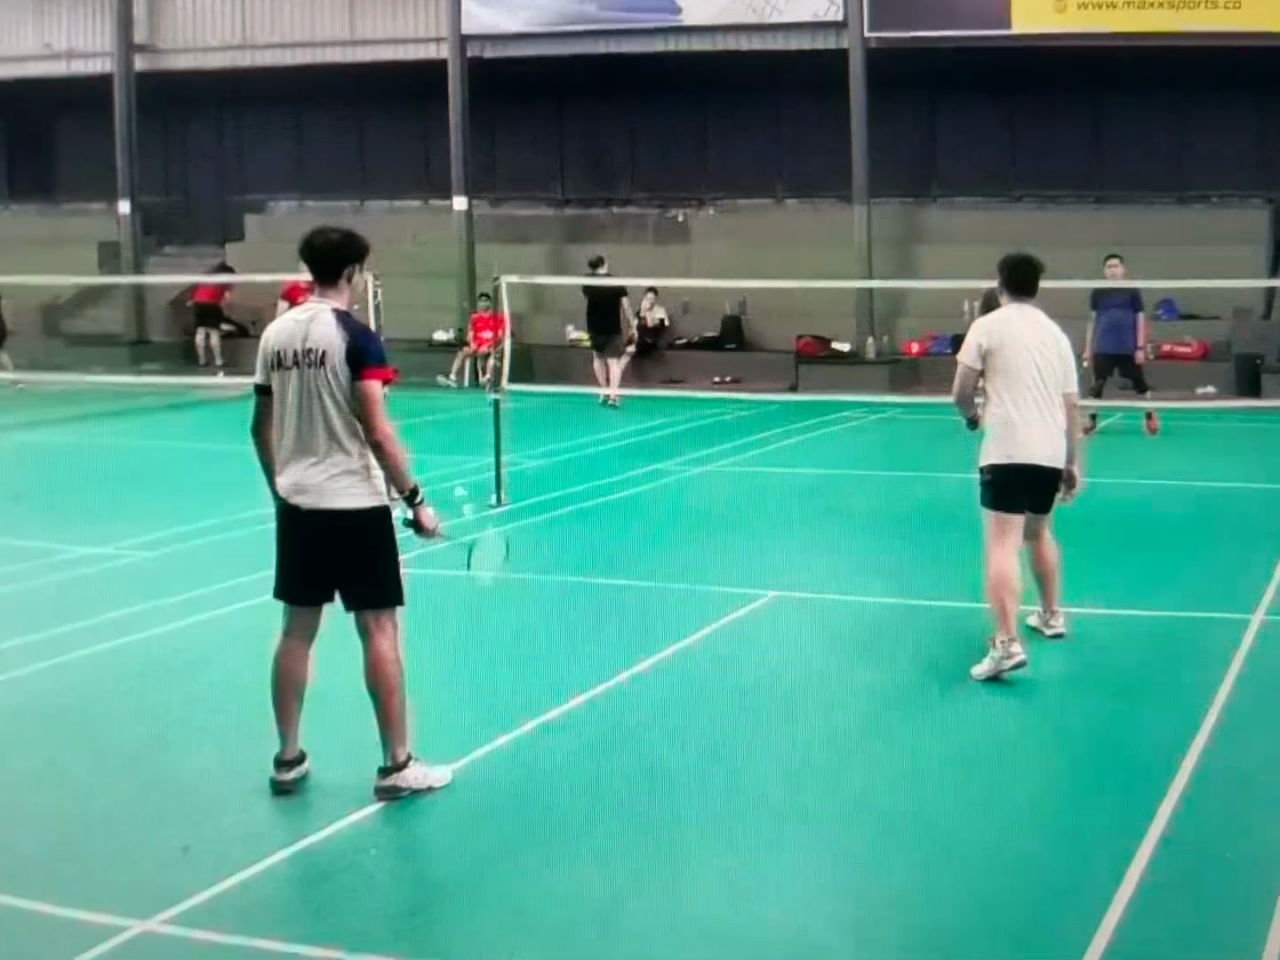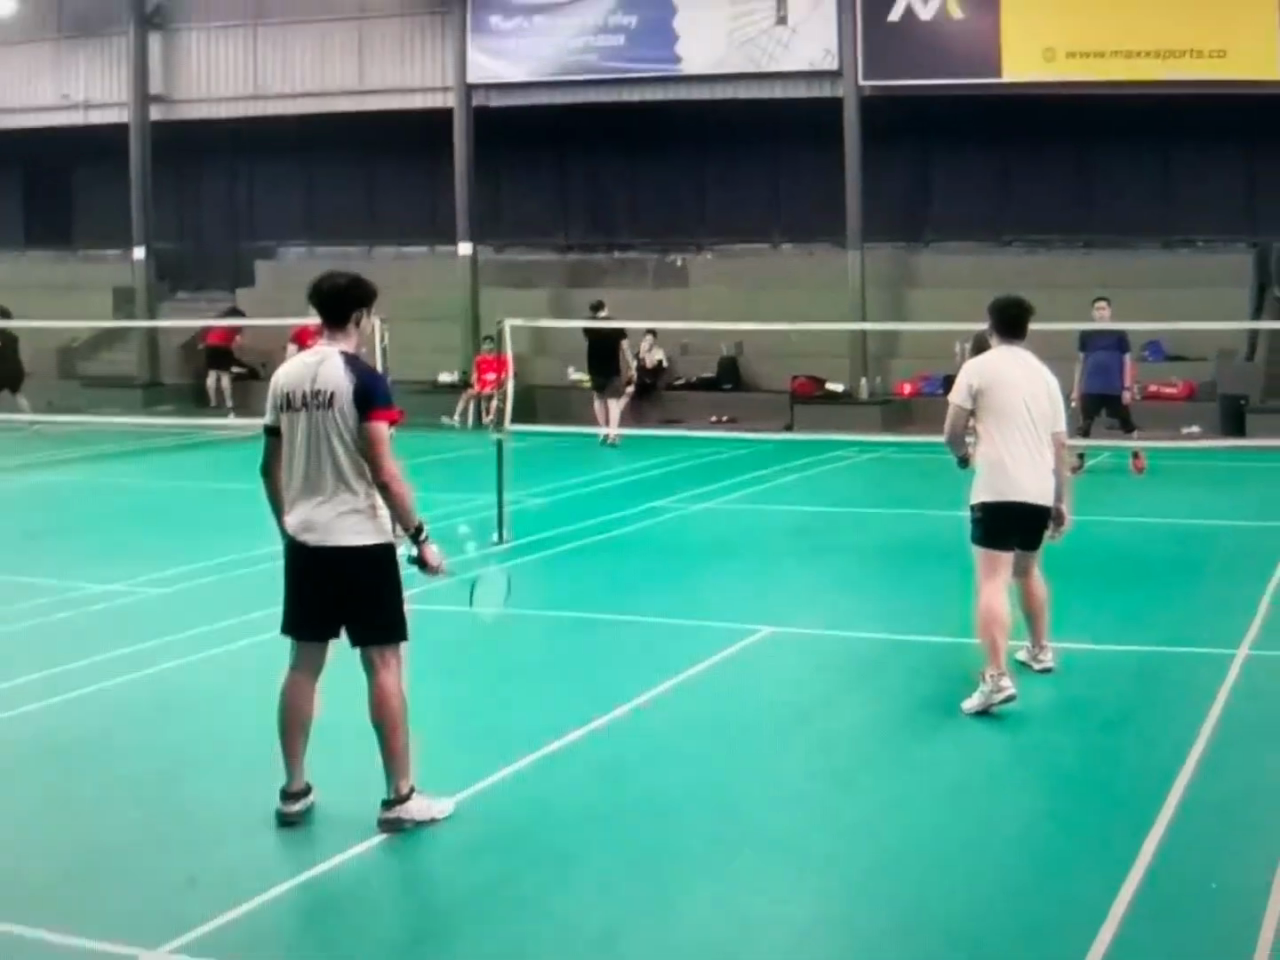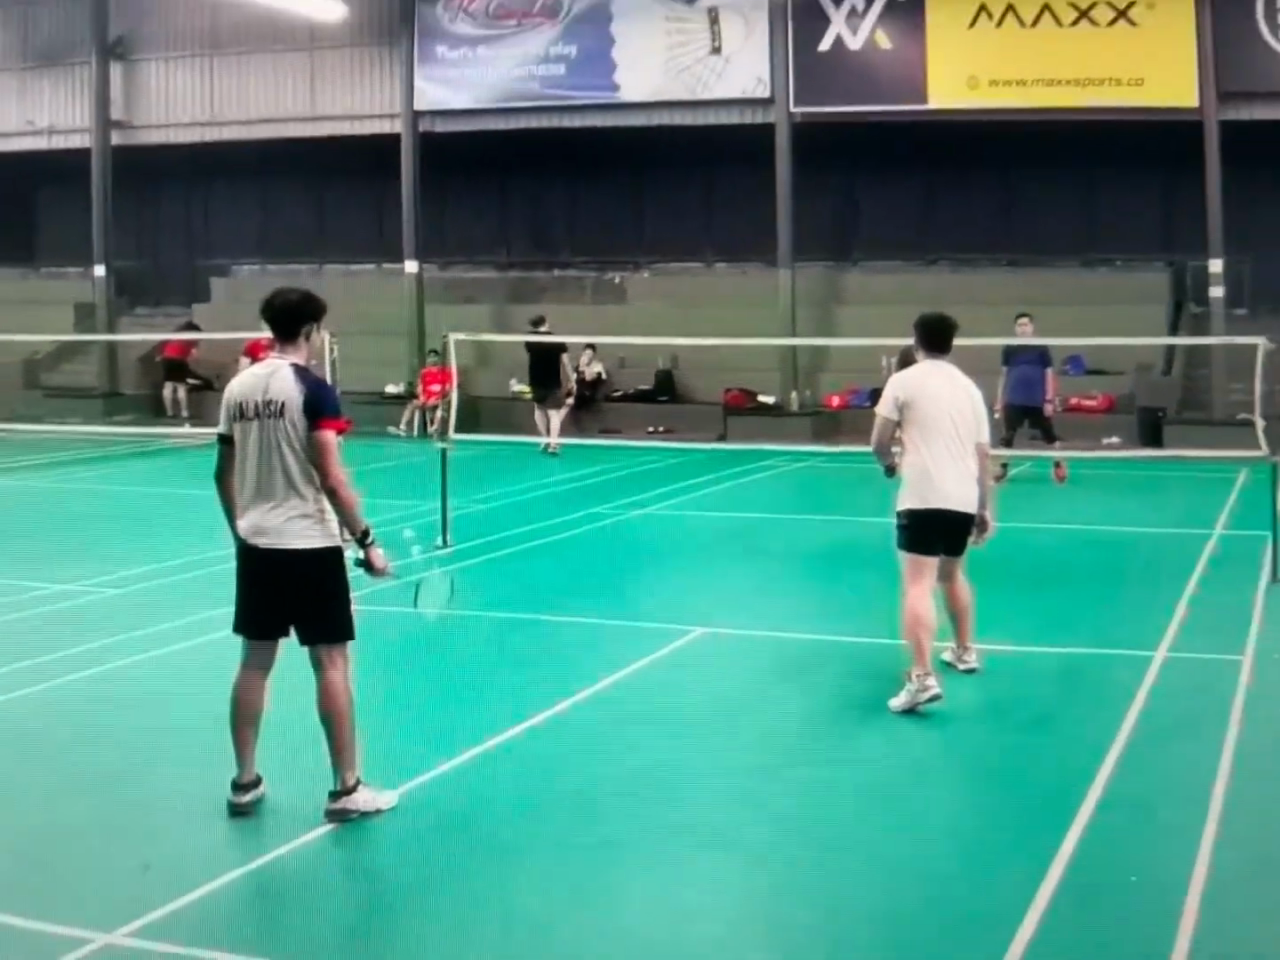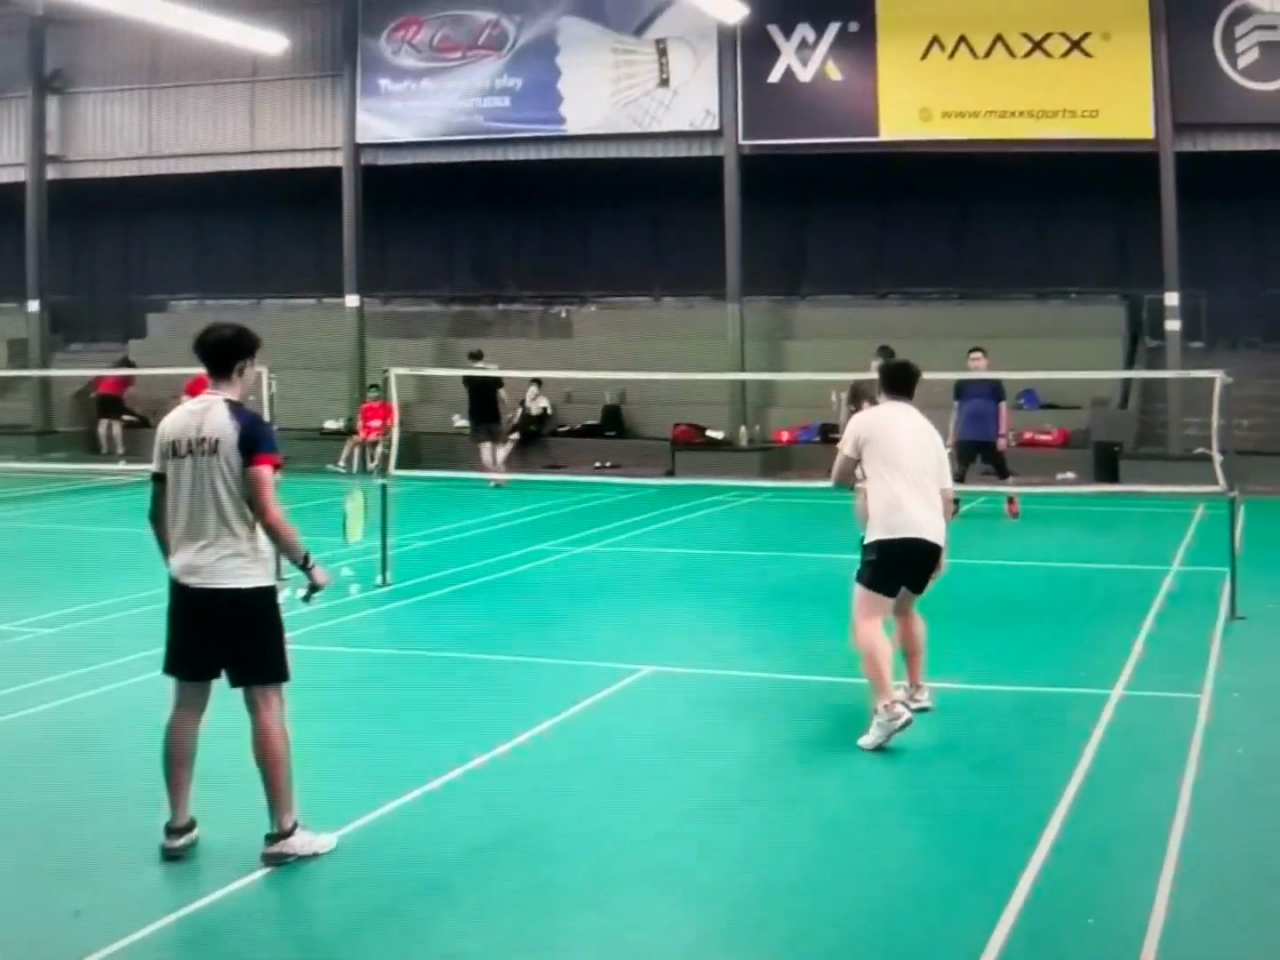
dt=0.5s
person 1, frame 1
left shoulder: (275, 334)
right shoulder: (355, 336)
left elbow: (262, 428)
right elbow: (378, 434)
right wrist: (416, 500)
left hip: (297, 503)
right hip: (354, 504)
left knee: (297, 628)
right knee: (379, 631)
left ankle: (288, 758)
right ankle: (397, 766)
person 1, frame 2
left shoulder: (285, 376)
right shoulder: (363, 378)
left elbow: (271, 469)
right elbow: (384, 474)
right wrist: (421, 538)
left hip: (306, 541)
right hip: (360, 541)
left knee: (304, 663)
right knee: (384, 666)
left ankle: (294, 791)
right ankle: (400, 798)
person 1, frame 3
left shoulder: (238, 387)
right shoulder: (313, 389)
left elbow: (224, 475)
right elbow: (332, 480)
right wrist: (367, 542)
left hip: (257, 545)
right hip: (310, 545)
left knee: (254, 662)
right knee: (331, 664)
left ankle: (244, 782)
right ankle: (347, 789)
person 1, frame 4
left shoulder: (171, 424)
right shoulder: (248, 425)
left elbow: (158, 514)
right elbow: (269, 515)
right wrist: (309, 565)
left hip: (189, 584)
right hip: (243, 585)
left knee: (187, 705)
right knee: (266, 707)
left ankle: (178, 827)
right ankle: (283, 833)
person 2, frame 1
left shoulder: (988, 325)
right shoulder: (1055, 332)
left elbow: (960, 393)
right elbow: (1070, 405)
left wrist: (974, 417)
right wrist: (1072, 462)
left hip: (1007, 452)
right hip: (1050, 454)
left knee: (1002, 545)
right knee: (1039, 532)
left ankle: (1007, 645)
right ankle: (1051, 615)
person 2, frame 2
left shoulder: (978, 367)
right shoulder: (1044, 374)
left elbow: (952, 433)
right elbow: (1059, 444)
left wrist: (964, 455)
right wrist: (1060, 500)
left hip: (997, 491)
right hip: (1039, 492)
left knee: (992, 581)
right knee: (1028, 569)
left ankle: (997, 678)
right ankle: (1040, 650)
person 2, frame 3
left shoulder: (904, 380)
right shoulder: (969, 387)
left elbow: (878, 443)
right elbow: (983, 454)
left wrist: (891, 464)
right wrist: (984, 508)
left hip: (923, 499)
right hip: (963, 500)
left knee: (917, 586)
right knee: (952, 573)
left ankle: (922, 678)
right ankle: (965, 651)
person 2, frame 4
left shoulder: (866, 420)
right shoulder: (928, 429)
left elbow: (839, 479)
right elbow: (946, 497)
left wrist: (860, 473)
right wrist: (938, 550)
left hip: (892, 533)
right hip: (930, 535)
left knee: (867, 620)
right knee: (905, 608)
left ankle: (888, 708)
right ankle: (916, 690)
